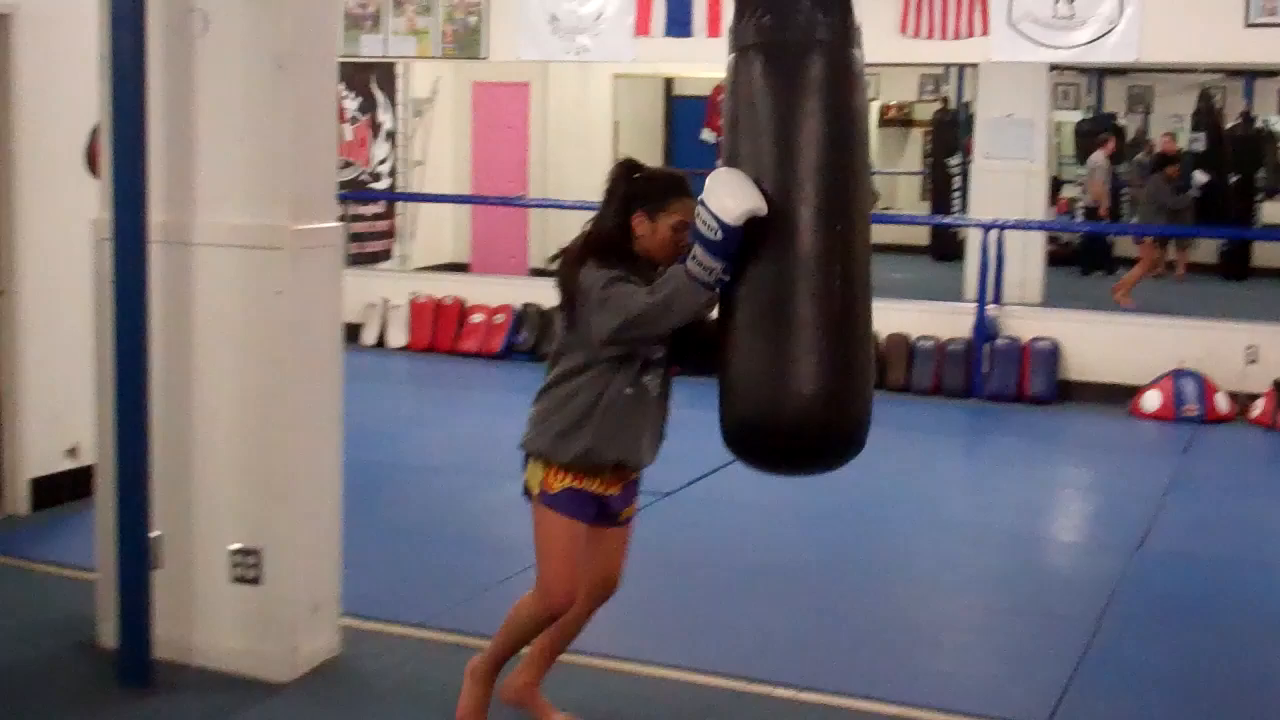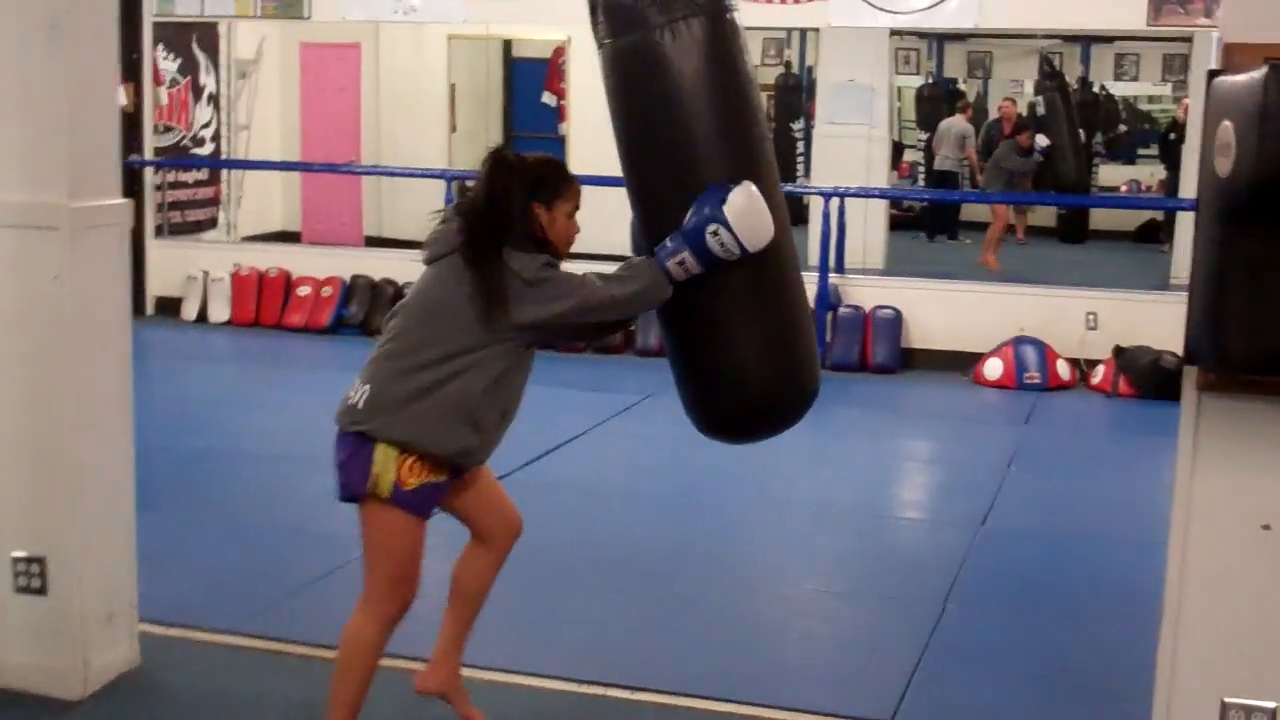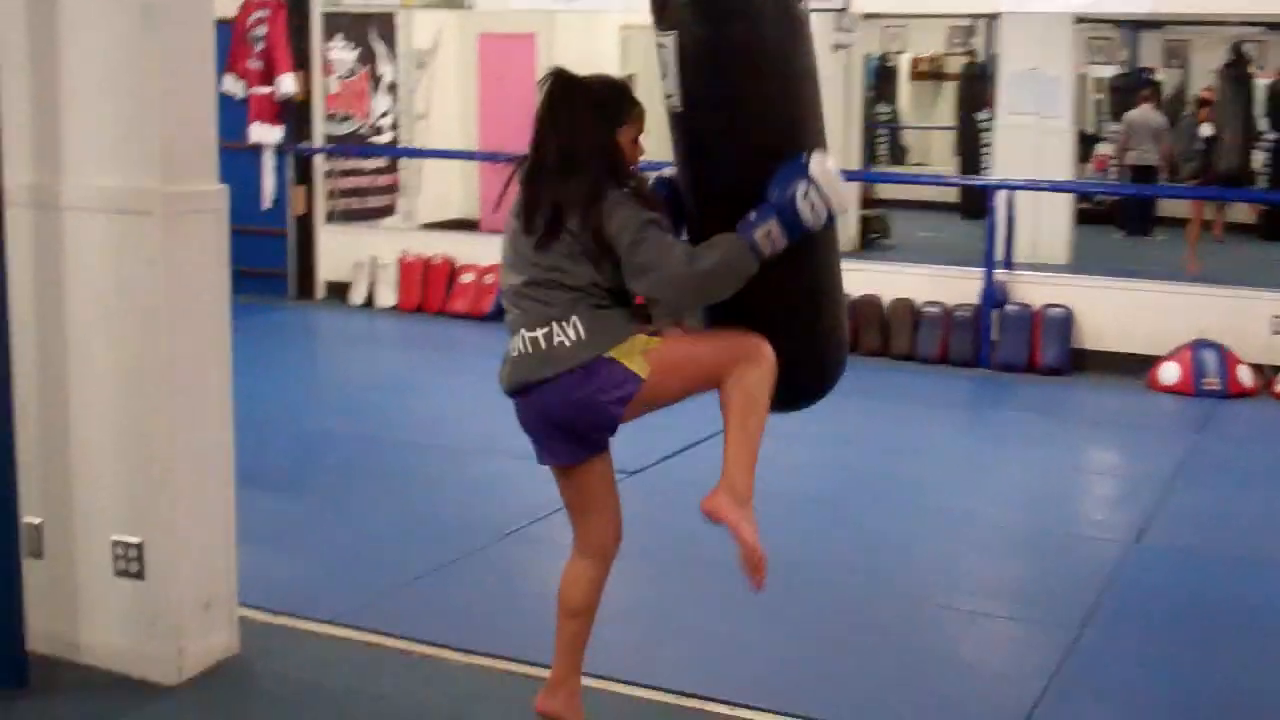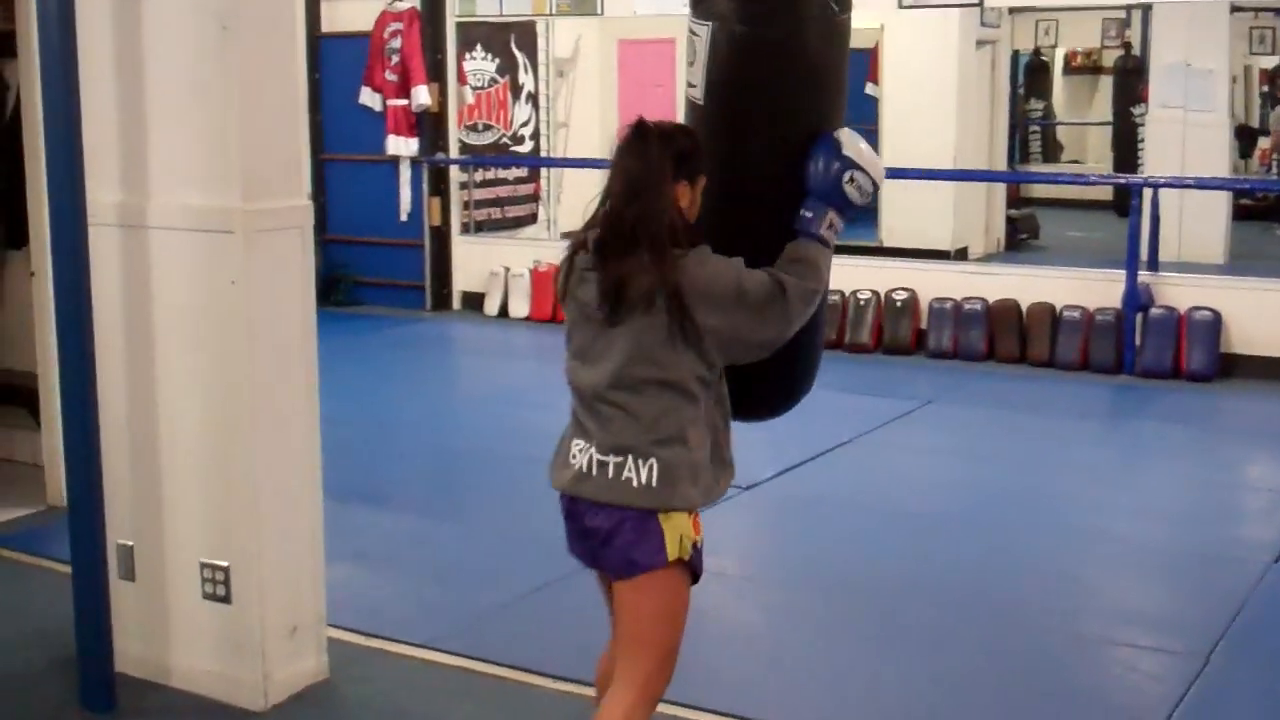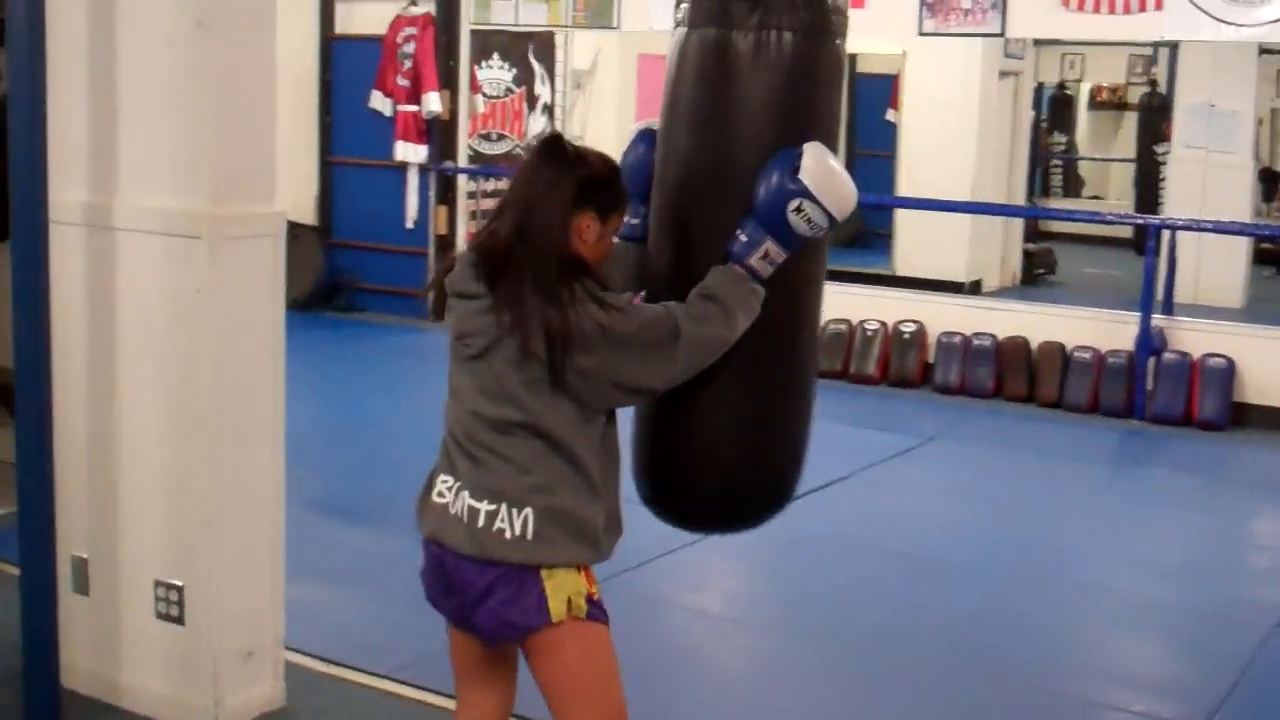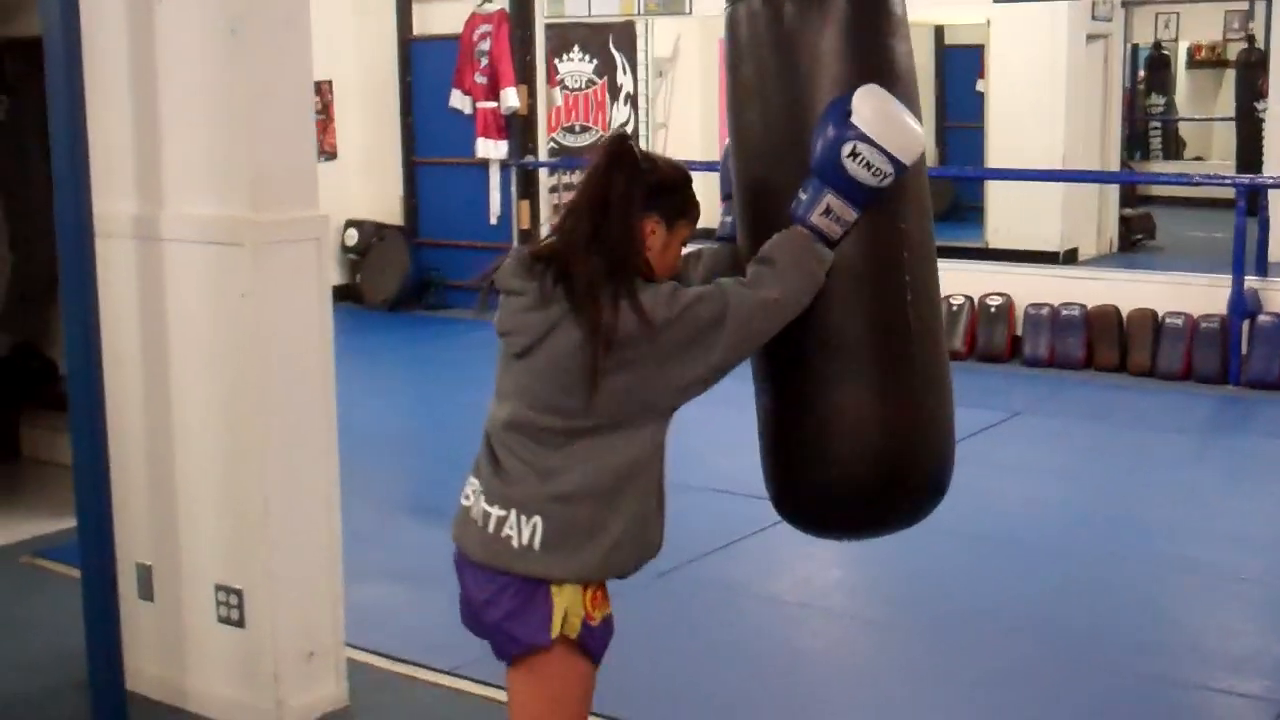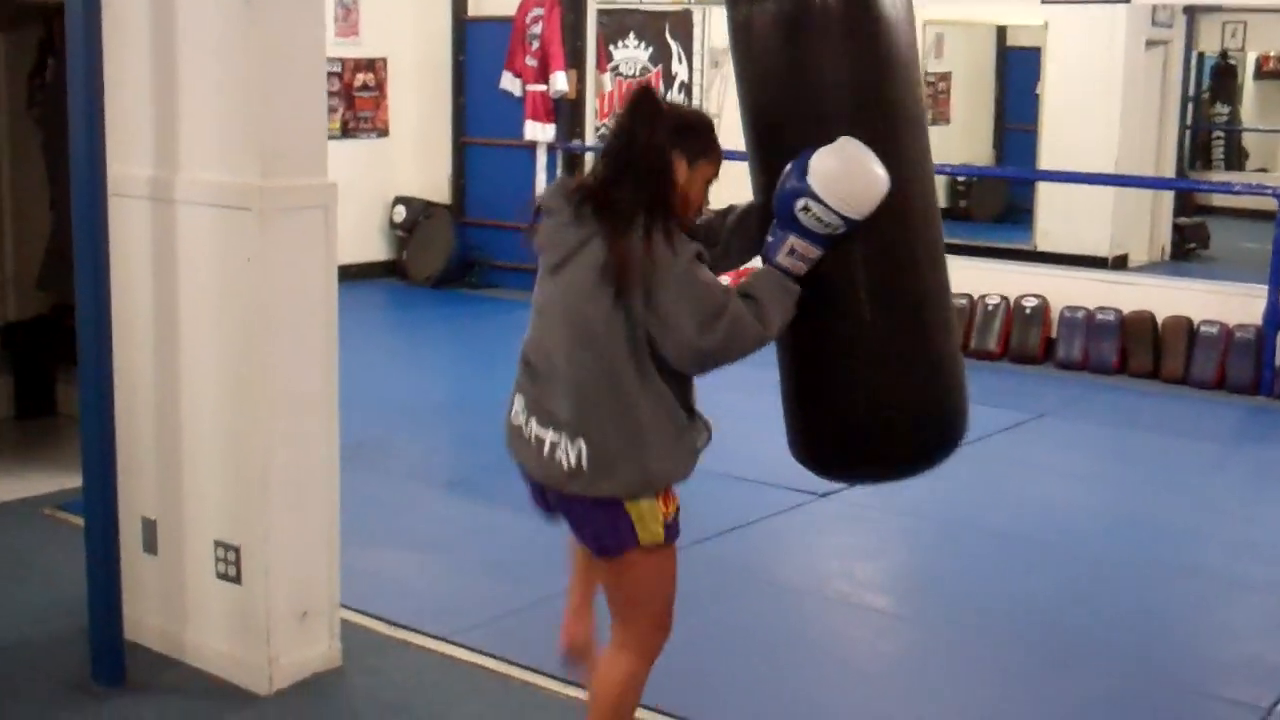
dt=0.5s
person 1, frame 1
left shoulder: (646, 283)
right shoulder: (599, 284)
right elbow: (647, 317)
left hip: (621, 461)
right hip: (566, 457)
left knee: (602, 584)
right knee: (559, 594)
right ankle: (484, 670)
person 1, frame 2
left shoulder: (489, 257)
right shoulder: (514, 274)
left elbow: (581, 311)
right elbow: (598, 298)
left wrist: (657, 264)
right wrist: (683, 255)
left hip: (429, 436)
right hip: (394, 437)
left knee: (501, 528)
right knee: (388, 598)
left ankle: (443, 669)
person 1, frame 3
left shoulder: (537, 195)
right shoulder: (606, 201)
right elbow: (677, 282)
left wrist: (653, 213)
right wrist: (763, 231)
left hip: (536, 377)
right hip: (589, 362)
left knee: (596, 541)
right knee: (754, 352)
right ankle: (732, 494)
person 1, frame 4
left shoulder: (586, 259)
right shoulder: (693, 275)
right elbow: (781, 302)
right wrist: (822, 217)
left hip: (584, 481)
right hip: (652, 492)
left knee: (631, 646)
person 1, frame 5
left shoulder: (480, 284)
right shoulder: (578, 316)
right elbow: (687, 337)
left wrist: (640, 221)
right wrist: (763, 246)
left hip: (455, 534)
right hip: (529, 551)
person 1, frame 6
left shoulder: (542, 286)
right shoulder: (634, 319)
right elbow: (755, 303)
left wrist: (738, 238)
right wrist: (830, 206)
left hip: (489, 538)
right hip: (548, 560)
person 1, frame 7
left shoulder: (582, 221)
right shoulder: (650, 248)
left elbow: (704, 248)
right elbow: (725, 334)
left wrist: (776, 212)
right wrist: (797, 241)
left hip: (538, 443)
right hip: (614, 464)
right knee: (639, 639)
left ankle: (578, 614)
